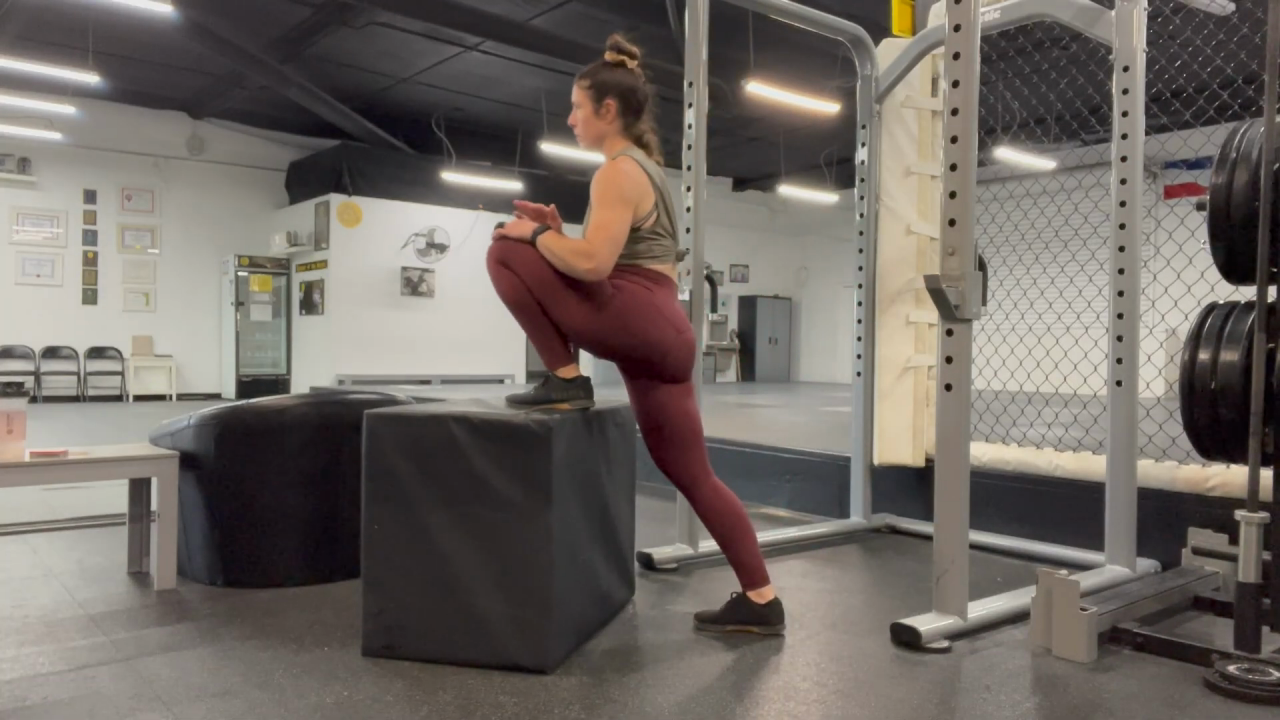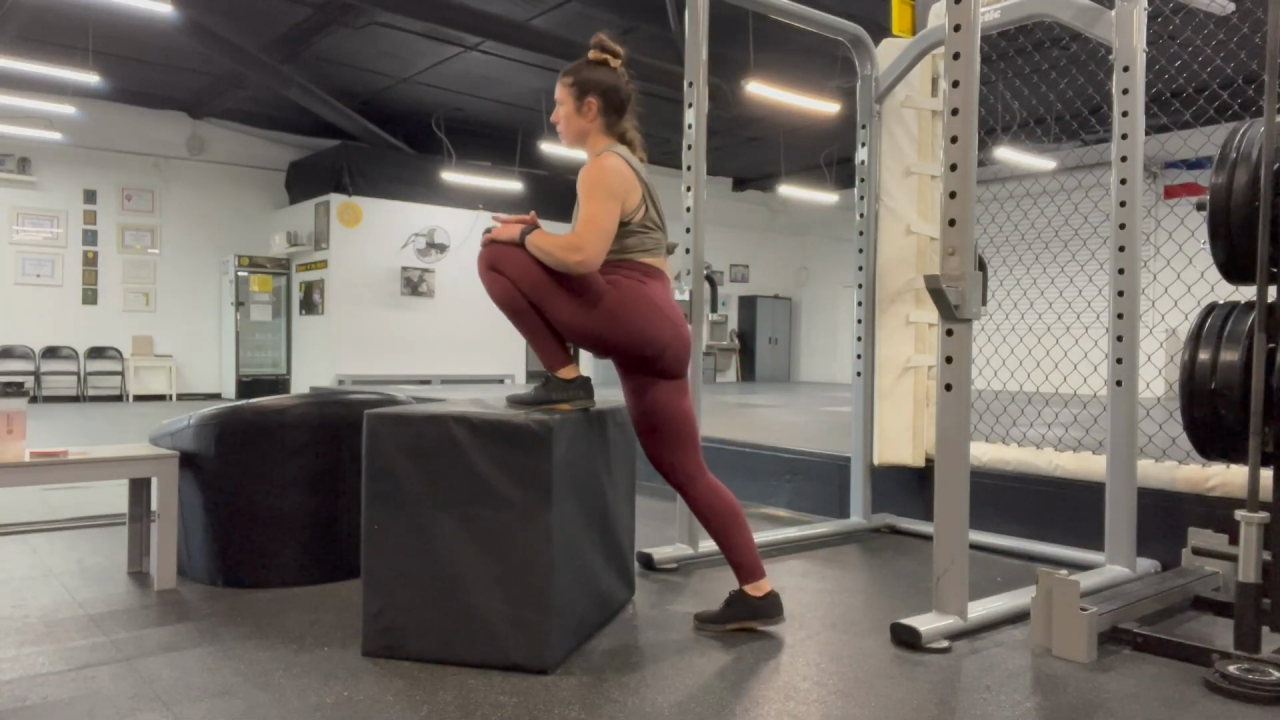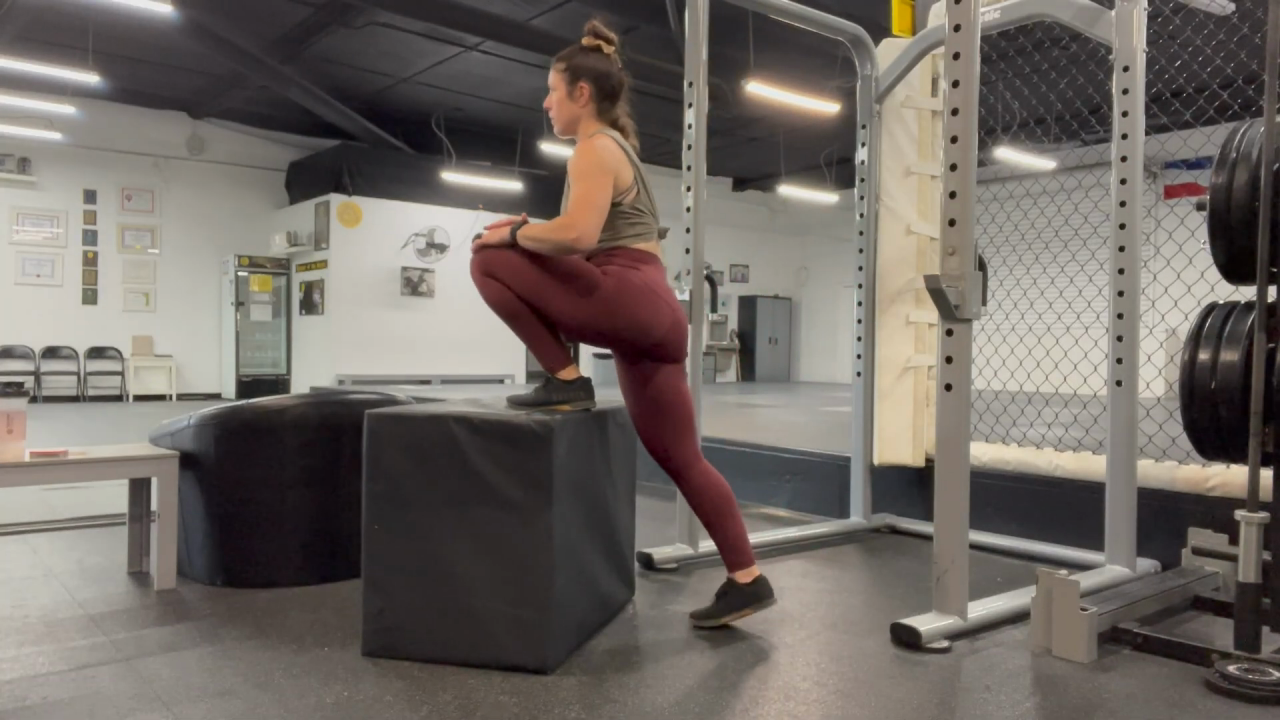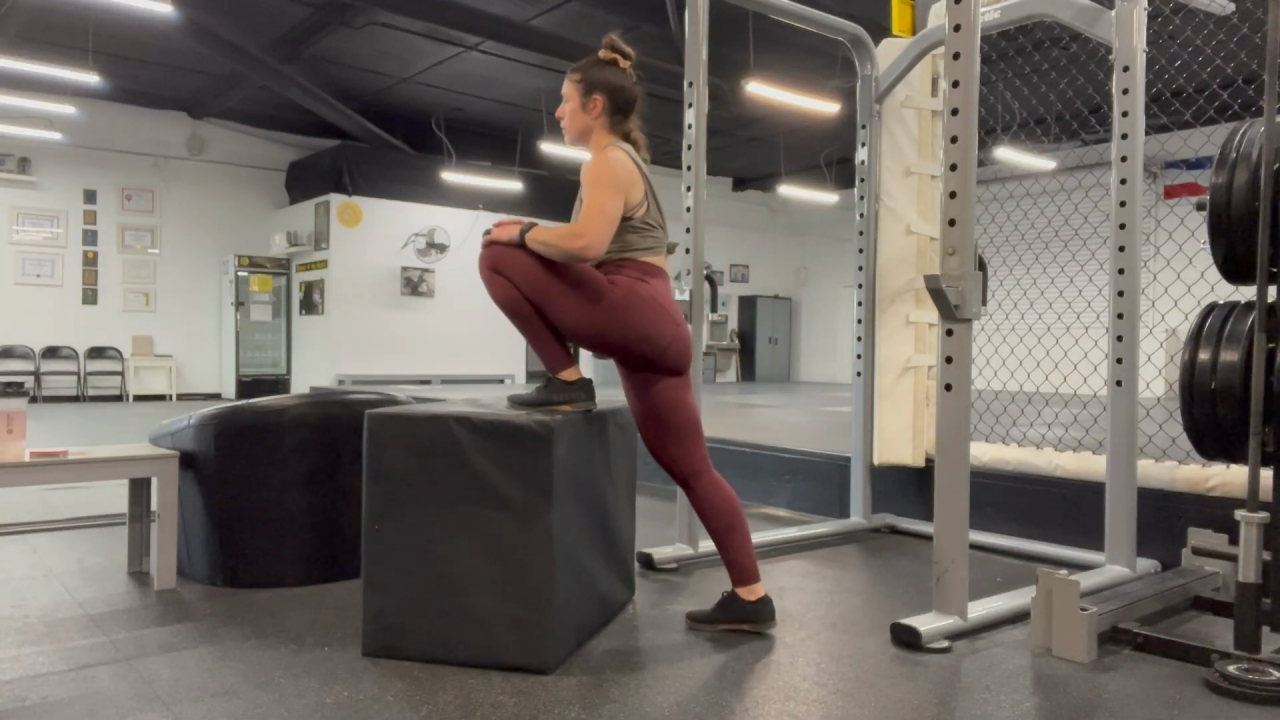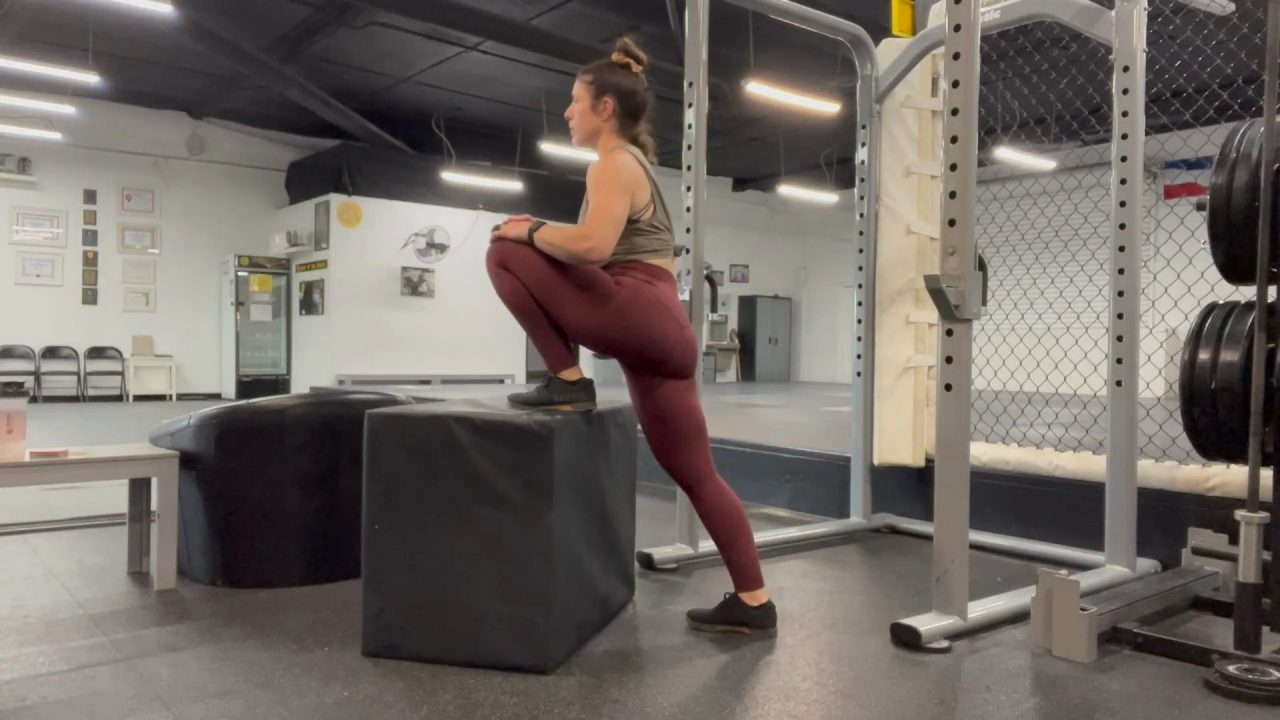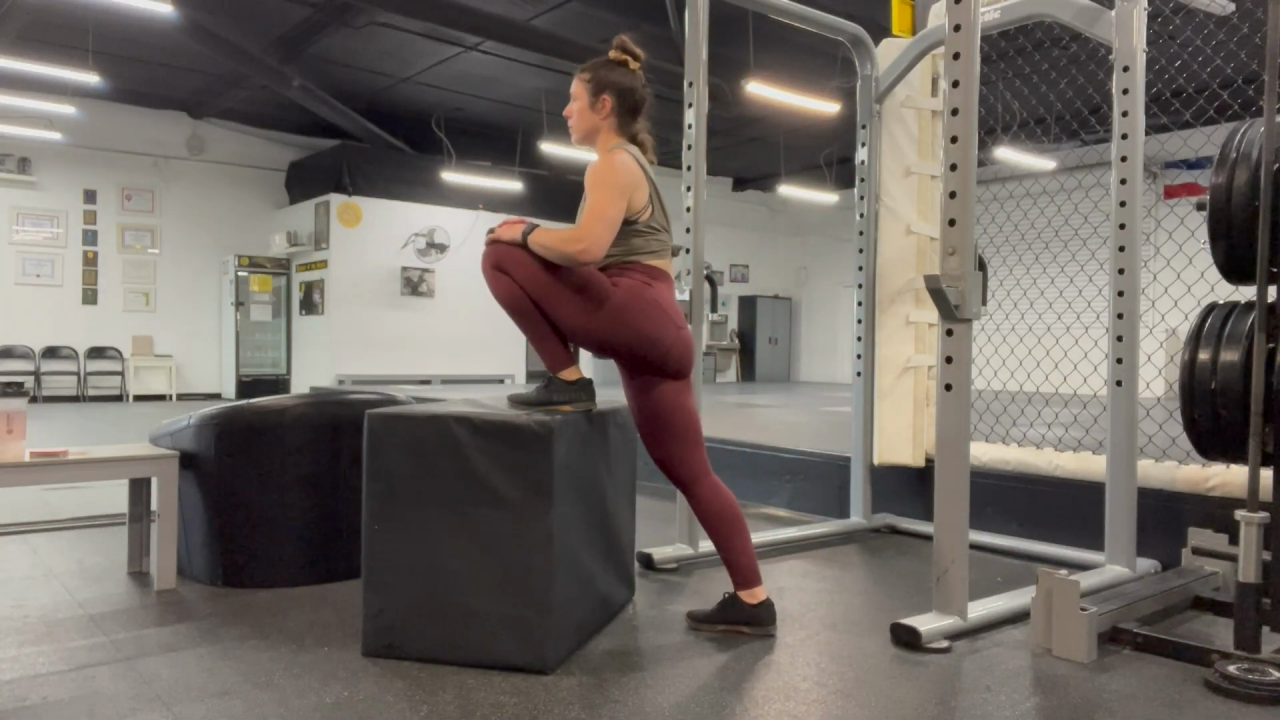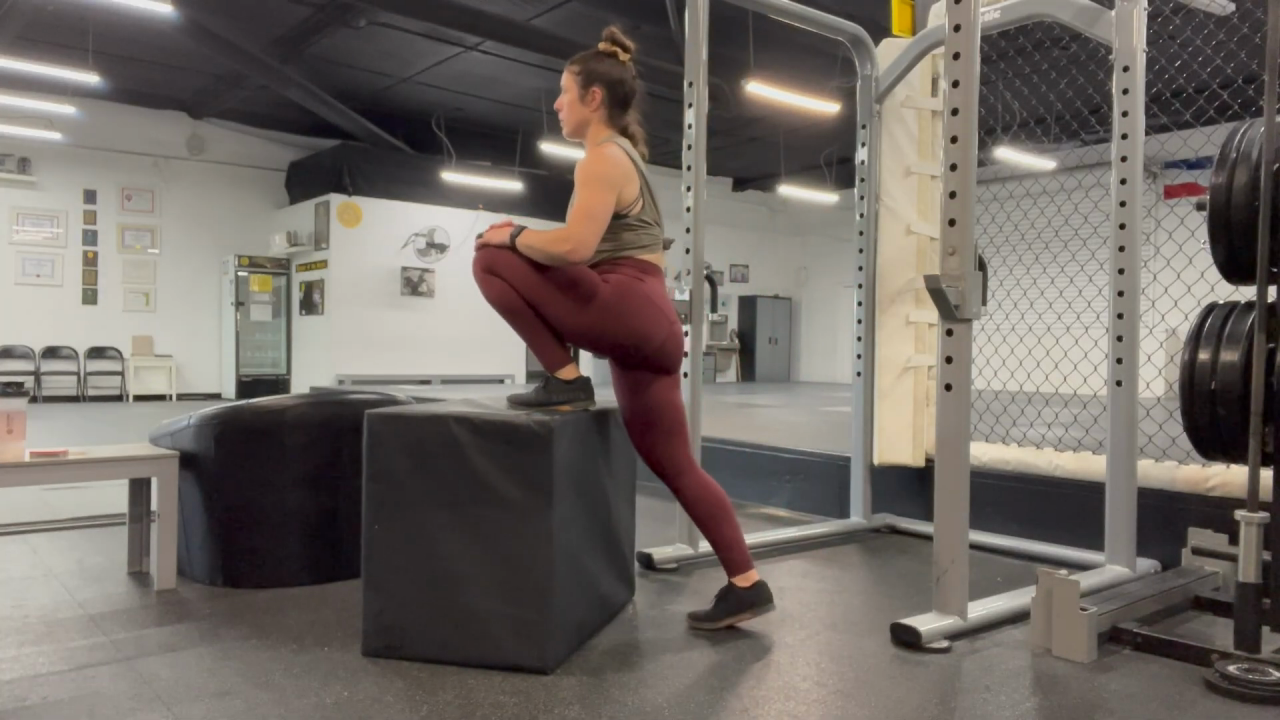
dt=0.2s
person 1, frame 1
left shoulder: (617, 171)
right shoulder: (639, 167)
left elbow: (594, 264)
left wrist: (535, 235)
right wrist: (556, 229)
left hip: (636, 323)
right hip: (664, 335)
left knee: (506, 251)
right knee: (693, 475)
left ankle: (565, 380)
right ankle: (760, 599)
person 1, frame 2
left shoulder: (602, 167)
right shoulder: (623, 164)
left elbow: (583, 258)
left wrist: (524, 236)
right wrist: (542, 234)
left hip: (632, 320)
right hip: (658, 331)
left knee: (496, 256)
right knee: (685, 471)
left ankle: (564, 381)
right ankle: (756, 593)
person 1, frame 3
left shoulder: (593, 149)
right shoulder: (613, 148)
left elbow: (579, 236)
left wrist: (515, 233)
right wrist: (531, 234)
left hip: (630, 308)
right hip: (652, 317)
left knee: (490, 261)
right knee: (680, 458)
left ankle: (565, 379)
right ankle: (746, 579)
person 1, frame 4
left shoulder: (606, 161)
right shoulder: (624, 161)
left elbow: (587, 245)
left wrist: (524, 234)
right wrist: (538, 238)
left hip: (634, 317)
right hip: (656, 330)
left knee: (499, 257)
right knee: (690, 468)
left ankle: (567, 382)
right ankle: (749, 596)
person 1, frame 5
left shoulder: (613, 163)
right shoulder: (632, 163)
left elbow: (593, 245)
left wrist: (530, 232)
right wrist: (545, 235)
left hip: (640, 321)
right hip: (662, 331)
left knee: (505, 252)
right knee: (695, 474)
left ankle: (567, 381)
right ankle: (752, 601)
person 1, frame 6
left shoulder: (611, 164)
right shoulder: (630, 162)
left elbow: (586, 248)
left wrist: (525, 233)
right wrist: (540, 237)
left hip: (635, 320)
right hip: (657, 330)
left knee: (501, 255)
right knee: (691, 473)
left ankle: (566, 381)
right ankle: (751, 599)
person 1, frame 7
left shoulder: (602, 158)
right shoulder: (622, 156)
left elbow: (576, 247)
left wrist: (513, 235)
right wrist: (529, 238)
left hip: (627, 315)
right hip: (648, 324)
left knee: (492, 258)
right knee: (675, 465)
left ankle: (565, 380)
right ankle: (745, 584)
